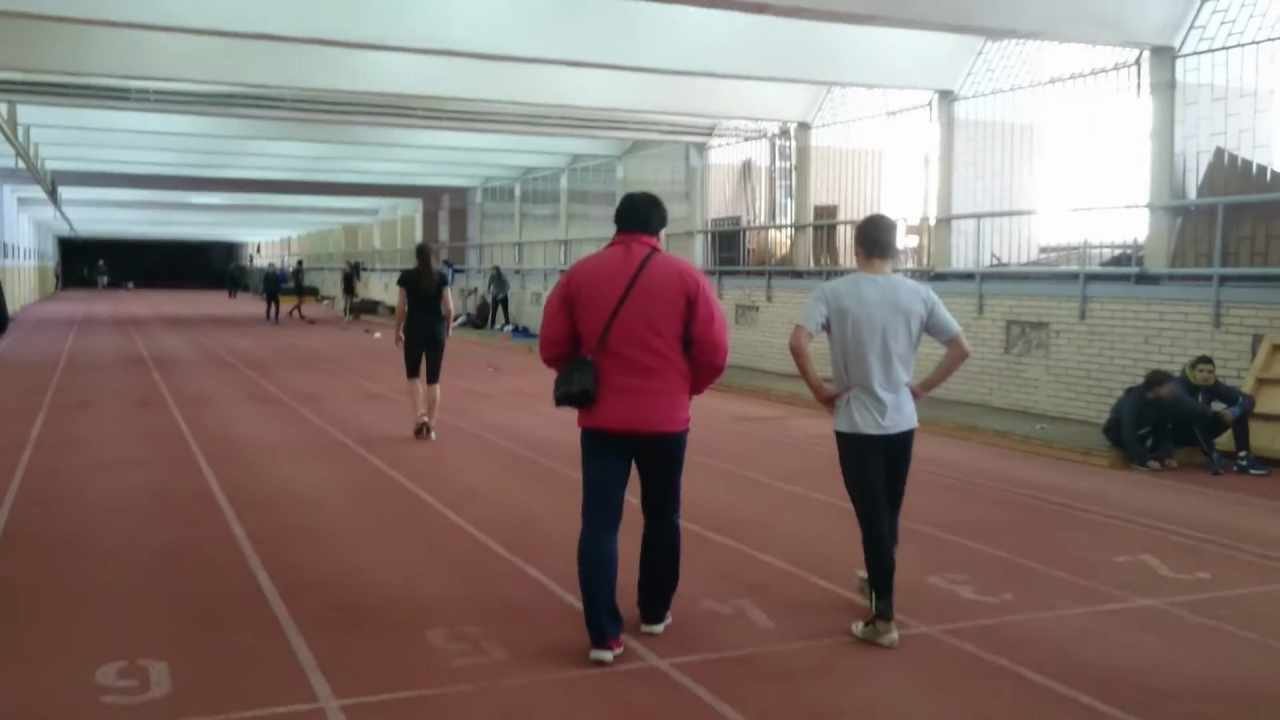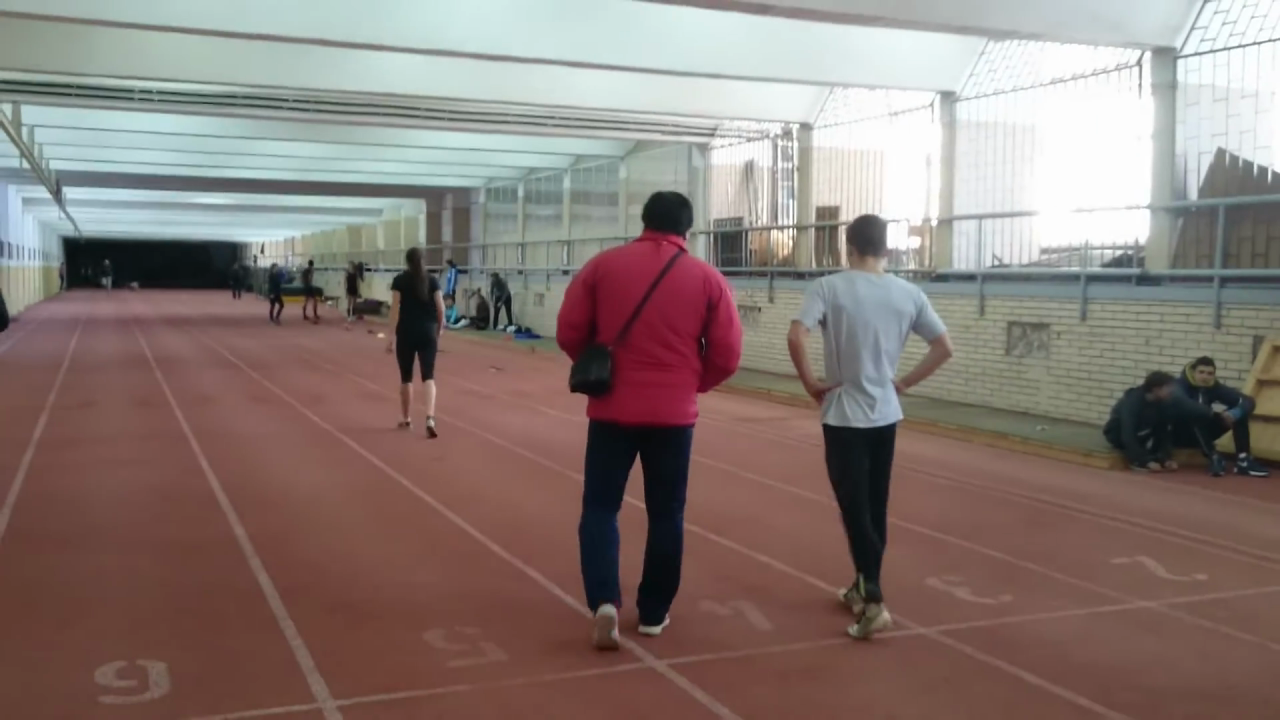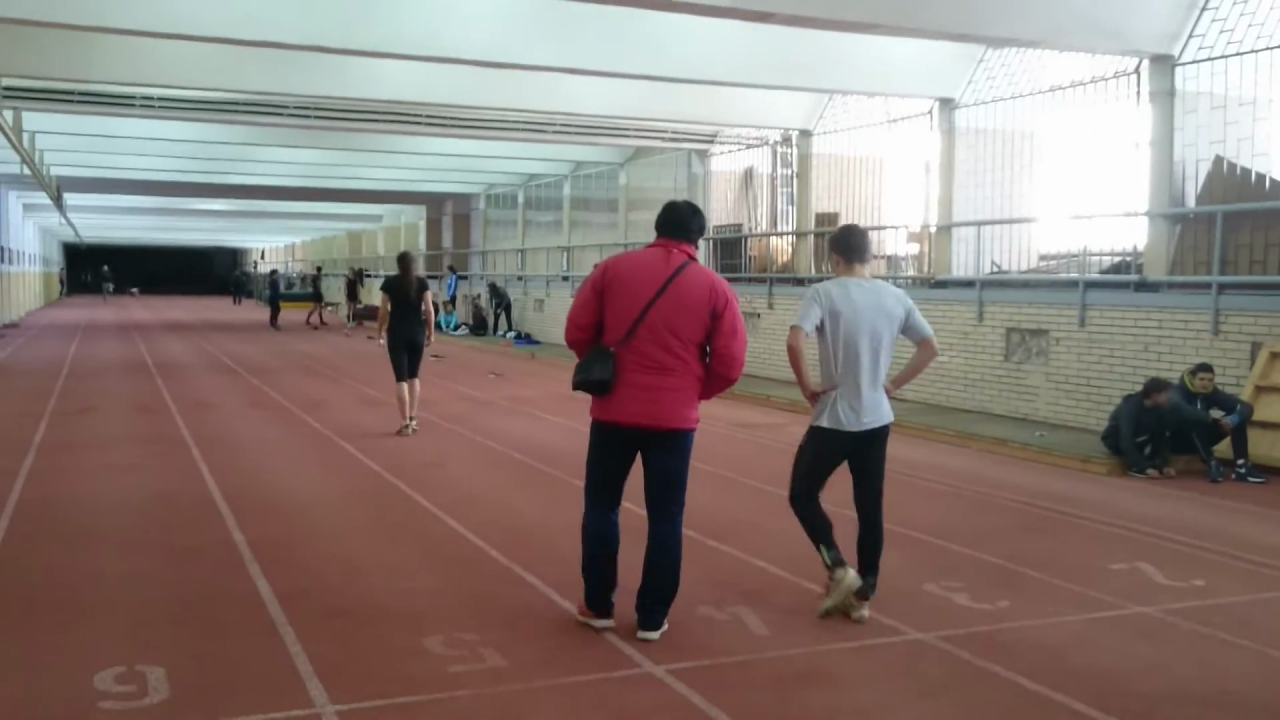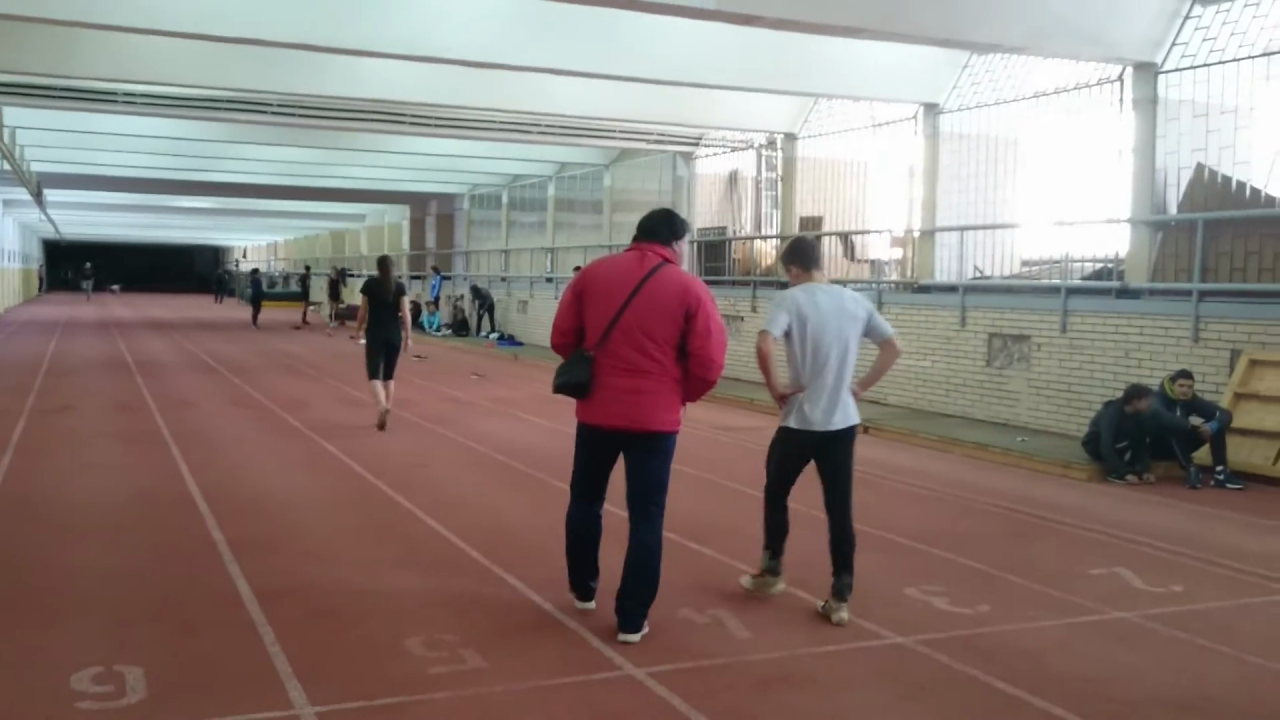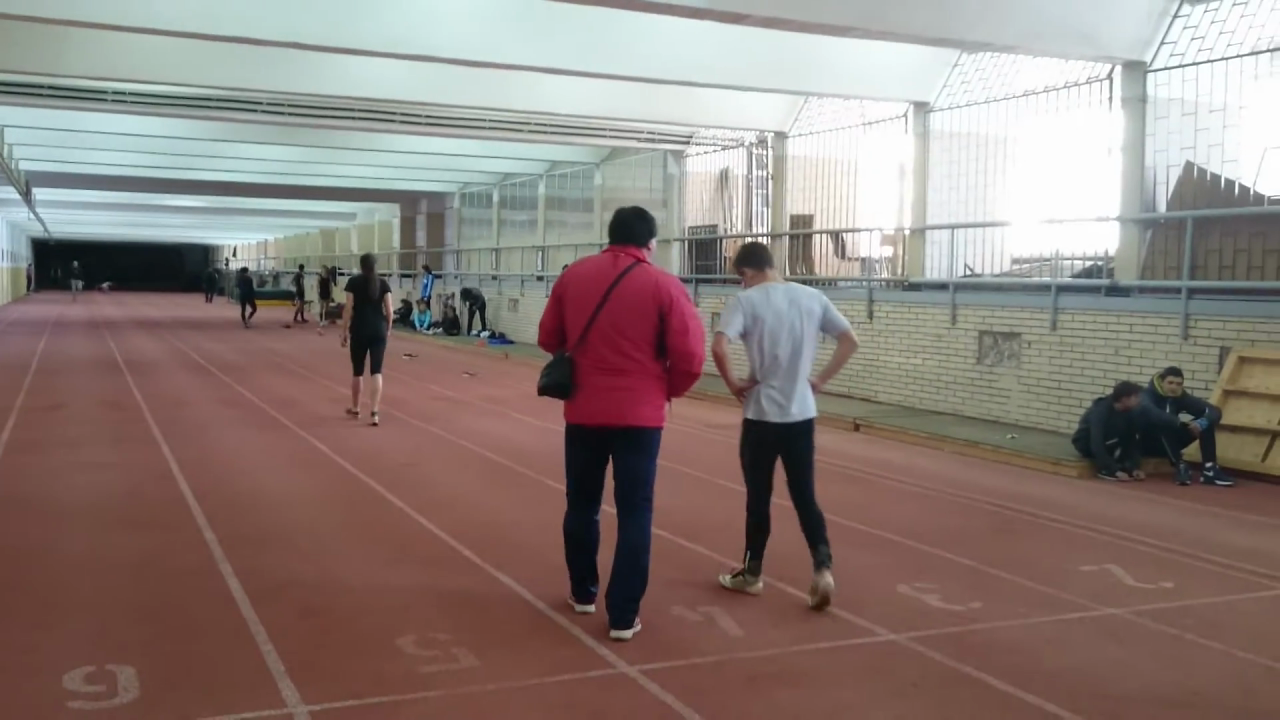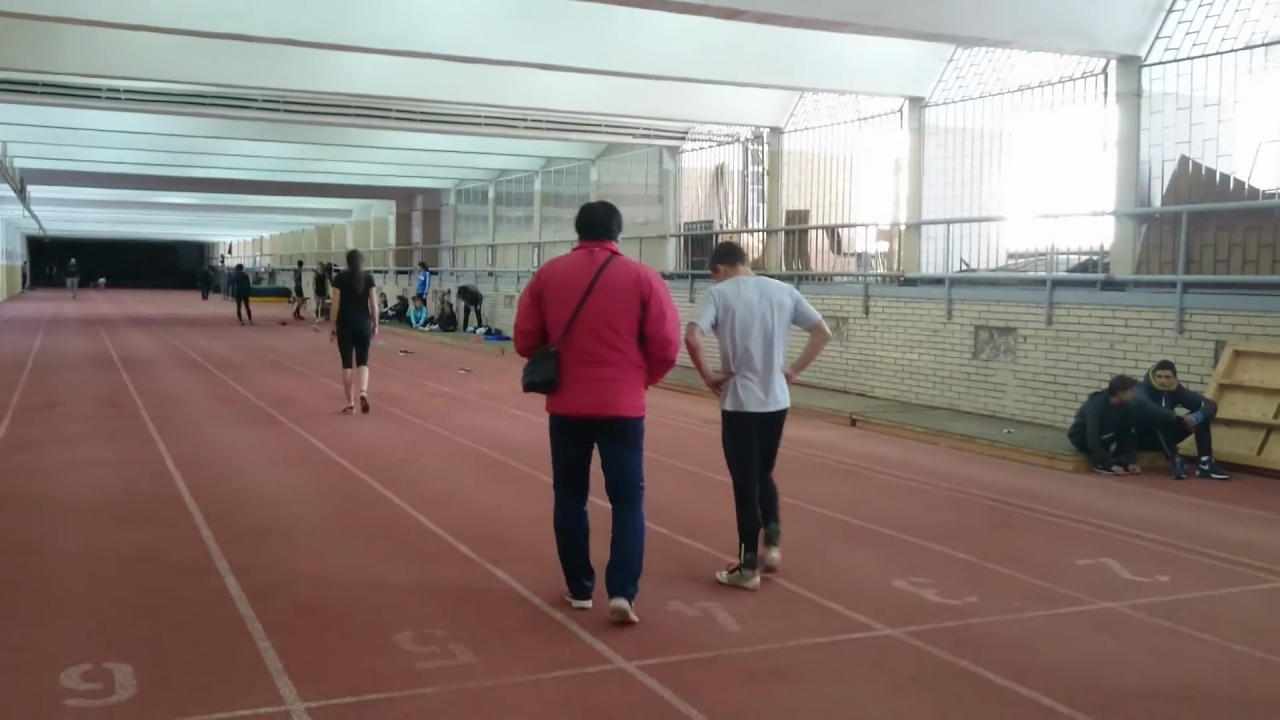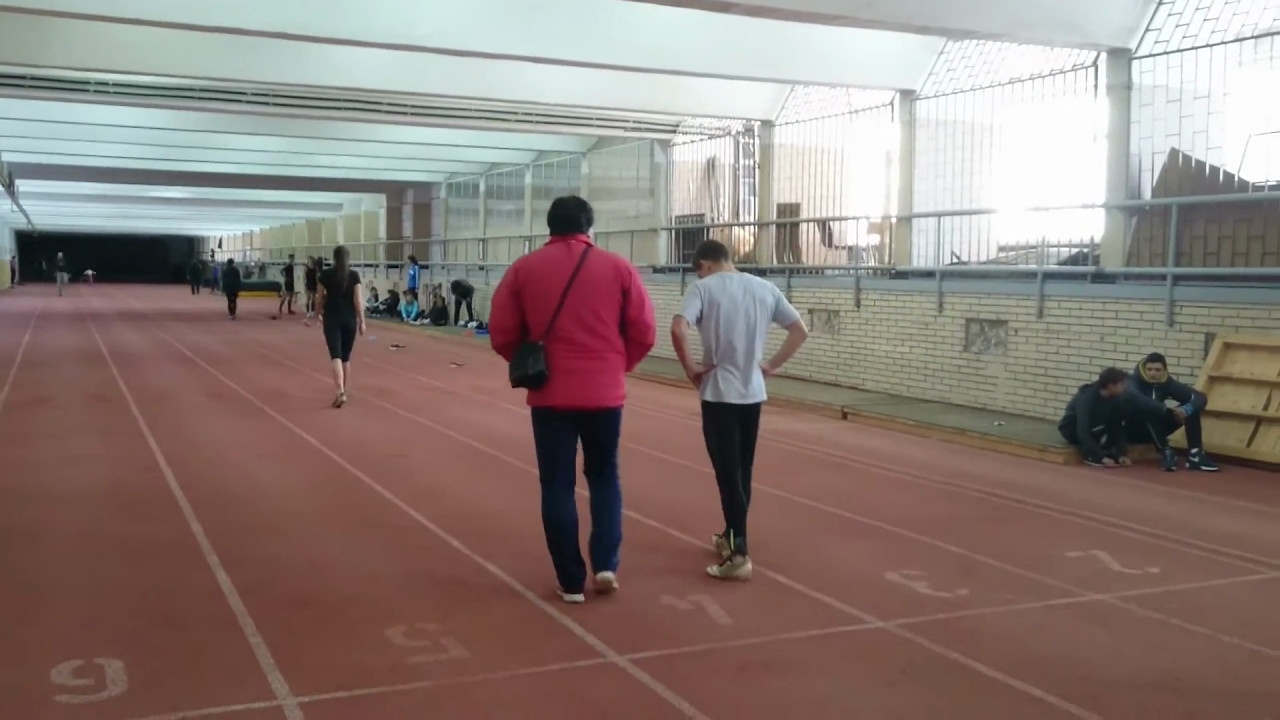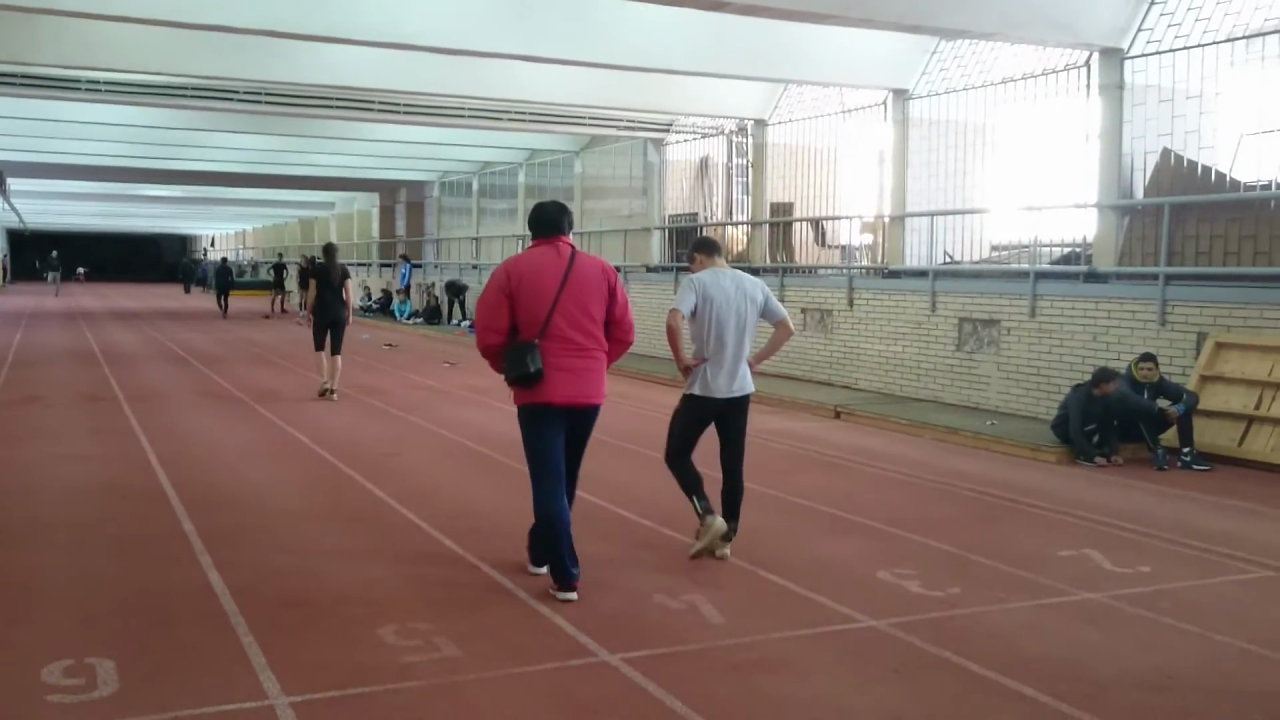
dt=0.3s
person 1, frame 1
left shoulder: (579, 274)
right shoulder: (685, 275)
left elbow: (553, 350)
right elbow: (713, 350)
right wrist: (685, 389)
left hip: (602, 418)
right hip: (665, 417)
left knee: (599, 523)
right knee: (662, 519)
left ankle: (603, 634)
right ankle: (655, 611)
person 1, frame 2
left shoulder: (604, 264)
right shoulder: (707, 278)
left elbow: (569, 333)
right elbow: (726, 355)
left hip: (612, 409)
right hip: (674, 413)
left knee: (600, 508)
right knee: (666, 515)
left ankle: (603, 600)
right ankle: (653, 612)
person 1, frame 3
left shoulder: (613, 268)
right shoulder: (714, 286)
left elbow: (577, 333)
right elbow: (729, 365)
left hip: (614, 410)
right hip: (674, 416)
left knee: (601, 506)
right knee: (665, 517)
left ankle: (598, 605)
right ankle: (652, 617)
person 1, frame 4
left shoulder: (594, 273)
right shoulder: (690, 289)
left elbow: (562, 339)
right elbow: (708, 367)
right wrist: (679, 396)
left hip: (596, 411)
right hip: (656, 418)
left knee: (585, 502)
right knee: (646, 517)
left ankle: (583, 589)
right ankle: (631, 619)
person 1, frame 5
left shoulder: (573, 276)
right shoulder: (664, 286)
left elbow: (549, 339)
right elbow: (689, 360)
right wrist: (665, 391)
left hip: (583, 410)
right hip: (640, 414)
left knee: (581, 505)
right knee: (635, 512)
left ankle: (583, 593)
right ankle: (623, 615)
person 1, frame 6
left shoulder: (548, 274)
right shoulder: (642, 277)
left elbow: (525, 341)
right elbow: (665, 347)
left hip: (566, 402)
right hip: (623, 404)
left knee: (570, 497)
right knee: (627, 498)
left ankle: (580, 588)
right ankle: (621, 589)
person 1, frame 7
left shoulder: (524, 269)
right shoulder: (618, 267)
left elbow: (502, 336)
right elbow: (643, 333)
left hip: (550, 394)
right hip: (605, 393)
left knee: (557, 487)
right knee: (604, 478)
left ankle: (571, 581)
right ankle: (606, 562)
person 1, frame 8
left shoulder: (512, 270)
right shoulder: (601, 270)
left elbow: (489, 337)
right elbow: (623, 334)
left wrist: (511, 370)
left hip: (539, 391)
right hip: (589, 391)
left knee: (549, 482)
right knee: (565, 477)
left ankle: (565, 577)
right ankle: (542, 553)
person 2, frame 1
left shoulder: (834, 292)
right shoulder: (919, 294)
left elbow: (798, 342)
right elbow: (960, 347)
left wrist: (820, 389)
right wrist: (922, 387)
left hip: (856, 424)
right hip: (901, 422)
left knee: (873, 519)
right knee: (889, 514)
left ankle: (883, 618)
right ankle: (877, 585)
person 2, frame 2
left shoulder: (829, 287)
right shoulder: (909, 293)
left elbow: (795, 337)
right elbow: (944, 348)
left wrist: (810, 382)
right wrist: (905, 382)
left hip: (843, 418)
right hip: (886, 417)
left knee: (854, 512)
right knee: (875, 508)
left ankle: (873, 603)
right ankle: (863, 590)
person 2, frame 3
left shoulder: (824, 293)
right shoulder: (895, 297)
left elbow: (795, 342)
right elbow: (930, 348)
left wrist: (807, 386)
right wrist: (893, 383)
left hip: (833, 419)
right hip: (876, 420)
left knee: (802, 494)
right knee: (870, 510)
left ankle: (839, 570)
right ankle: (862, 595)
person 2, frame 4
left shoulder: (790, 299)
right shoulder: (857, 301)
left elbow: (764, 346)
right elbow: (893, 348)
left wrist: (774, 388)
right wrist: (861, 386)
left hip: (800, 421)
right hip: (843, 421)
left knee: (776, 495)
right knee: (840, 510)
left ankle: (771, 573)
right ankle: (840, 599)
person 2, frame 5
left shoulder: (747, 300)
right shoulder: (813, 297)
left elbow: (719, 346)
right elbow: (851, 341)
left wrist: (733, 383)
right wrist: (820, 378)
left hip: (762, 414)
right hip: (802, 414)
left knee: (758, 495)
right knee: (805, 495)
left ankle: (751, 574)
right ankle: (822, 569)
person 2, frame 6
left shoulder: (719, 294)
right shoulder: (784, 291)
left elbow: (692, 337)
right elbow: (822, 332)
left wrist: (708, 375)
right wrist: (794, 369)
left hip: (740, 404)
right hip: (777, 401)
left knee: (746, 485)
right knee: (763, 478)
left ankle: (749, 567)
right ankle: (771, 546)
person 2, frame 7
left shoulder: (704, 288)
right shoulder: (765, 288)
left elbow: (678, 328)
right elbow: (800, 330)
left wrist: (690, 367)
right wrist: (771, 365)
left hip: (719, 395)
right hip: (753, 394)
left knee: (728, 474)
right knee: (742, 472)
left ankle: (738, 555)
right ankle: (731, 537)
person 2, frame 8
left shoulder: (697, 282)
right shoulder: (755, 285)
left elbow: (674, 322)
right elbow: (787, 328)
left wrist: (681, 359)
right wrist: (756, 359)
left hip: (703, 388)
right hip: (740, 389)
left knee: (677, 454)
right knee: (733, 465)
left ankle: (709, 518)
right ankle: (724, 538)
person 3, frame 1
left shoulder: (407, 276)
right shoulder: (441, 277)
left elbow: (401, 307)
right elbow: (449, 308)
left wrist: (398, 330)
right wrist: (448, 327)
left hip: (414, 331)
right hip: (436, 331)
left knee: (413, 376)
right knee: (433, 380)
left ankle: (421, 415)
right ankle: (431, 427)
person 3, frame 2
left shoulder: (400, 280)
right shoulder: (432, 280)
left elbow: (395, 309)
right elbow: (440, 309)
left wrist: (392, 336)
right wrist: (439, 328)
left hip: (406, 333)
right hip: (427, 332)
left knee: (406, 377)
right knee: (428, 376)
left ankle: (406, 419)
right ankle: (429, 417)
person 3, frame 3
left shoulder: (390, 282)
right shoulder: (422, 282)
left elbow: (383, 310)
right elbow: (429, 310)
left wrist: (380, 331)
right wrist: (430, 332)
left hip: (396, 333)
right hip: (416, 333)
left knee: (401, 378)
right knee: (413, 376)
left ankle: (405, 424)
right ankle: (412, 418)
person 3, frame 4
left shoulder: (369, 284)
right shoulder: (399, 286)
left elbow: (363, 311)
right elbow: (405, 313)
left wrist: (359, 330)
right wrist: (408, 336)
left hip: (374, 334)
right hip: (394, 335)
left knee: (374, 376)
right knee: (388, 376)
left ankle: (383, 405)
right ankle: (385, 413)
person 3, frame 5
left shoulder: (353, 282)
right shoulder: (383, 283)
left elbow: (348, 309)
right elbow: (389, 310)
left wrist: (344, 331)
right wrist: (387, 328)
left hip: (359, 330)
right hip: (378, 330)
left knee: (358, 371)
right knee: (376, 371)
left ankle: (355, 409)
right ankle: (374, 413)
person 3, frame 6
left shoulder: (340, 278)
right shoulder: (368, 278)
left elbow: (335, 304)
right elbow: (373, 304)
left wrist: (333, 326)
right wrist: (375, 325)
left hip: (345, 325)
right hip: (364, 324)
left knee: (347, 364)
right knee: (362, 363)
left ankle: (350, 404)
right ankle: (363, 392)
person 3, frame 7
left shoulder: (326, 274)
right shoulder: (354, 275)
left elbow: (320, 298)
right elbow: (358, 300)
left wrist: (319, 312)
right wrist: (362, 321)
left hip: (332, 319)
right hip: (349, 319)
left knee: (336, 356)
right knee: (346, 357)
left ankle: (341, 392)
right ankle: (343, 391)
person 3, frame 8
left shoulder: (317, 269)
right shoulder: (343, 270)
left elbow: (313, 293)
right elbow: (349, 295)
left wrist: (309, 312)
right wrist: (349, 314)
left hip: (321, 313)
right hip: (339, 314)
left knee: (319, 349)
right knee: (336, 352)
left ankle: (325, 382)
right ankle: (333, 389)
